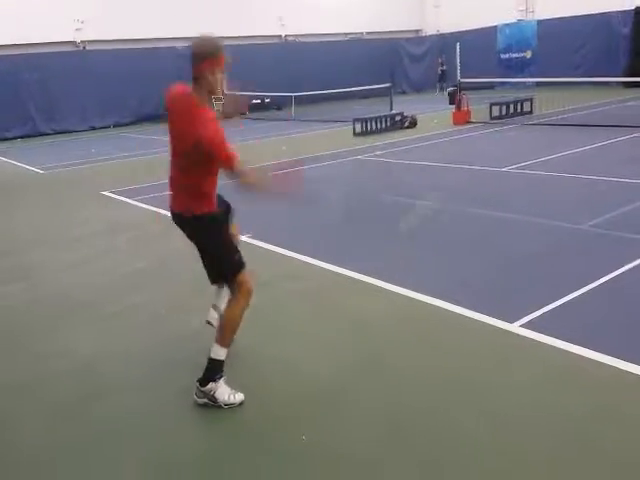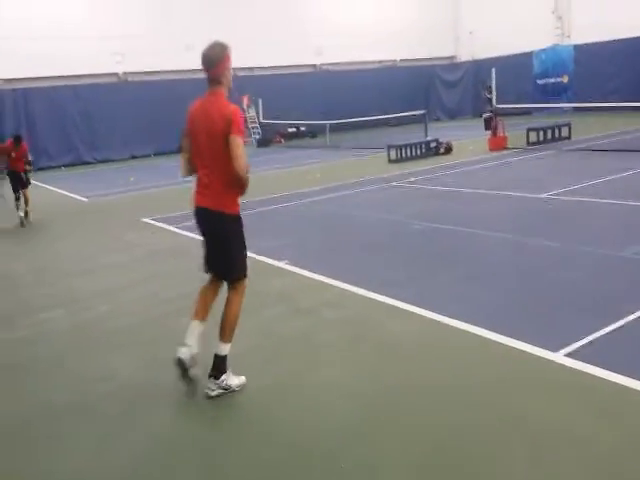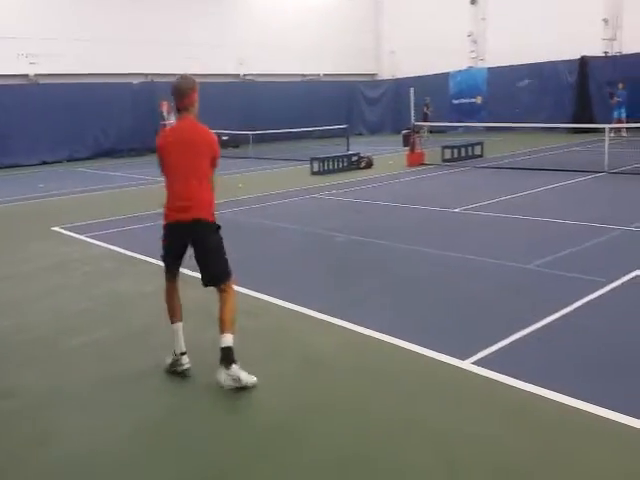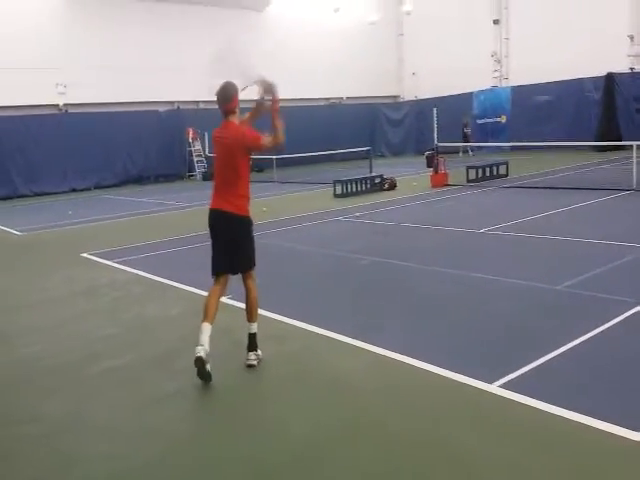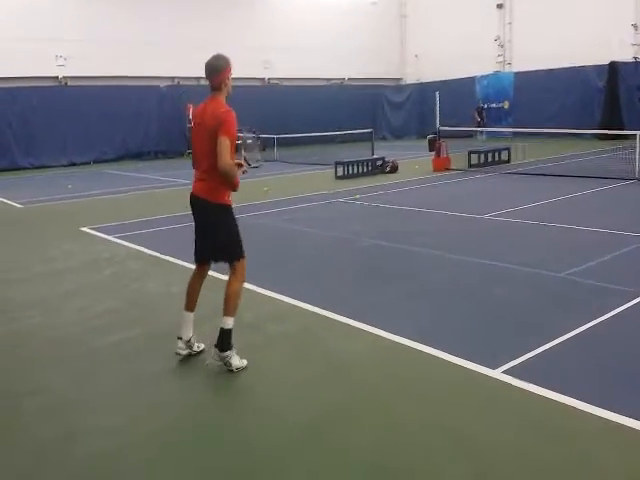
dt=1s
person 1, frame 1
left shoulder: (177, 94)
right shoulder: (203, 130)
right elbow: (243, 177)
left hip: (193, 200)
right hip: (197, 212)
left knee: (231, 237)
right knee: (244, 287)
left ankle: (219, 306)
right ankle: (209, 381)
person 1, frame 2
left shoulder: (194, 111)
right shoulder: (232, 113)
left elbow: (188, 167)
right elbow: (240, 170)
right wrist: (243, 184)
left hip: (202, 207)
right hip: (225, 210)
left knee: (215, 279)
right knee: (237, 286)
left ankle: (189, 348)
right ankle: (218, 374)
person 1, frame 3
left shoulder: (162, 138)
right shoulder: (208, 137)
left hip: (174, 220)
right hip: (203, 220)
left knee: (171, 280)
right knee: (226, 289)
left ankle: (180, 354)
right ankle: (228, 364)
person 1, frame 4
left shoulder: (220, 132)
right shoulder: (243, 134)
right elbow: (277, 141)
left wrist: (260, 106)
right wrist: (274, 106)
left hip: (217, 213)
right hip: (237, 215)
left knee: (219, 282)
right knee: (248, 277)
left ankle: (203, 348)
right ankle: (252, 348)
person 1, frame 5
left shoulder: (199, 112)
right shoulder: (225, 114)
right elbow: (223, 164)
left wrist: (231, 164)
right wrist: (236, 180)
left hip: (198, 197)
right hip: (216, 201)
left knee: (202, 267)
right knee: (238, 267)
left ankle: (185, 339)
right ankle: (224, 346)
